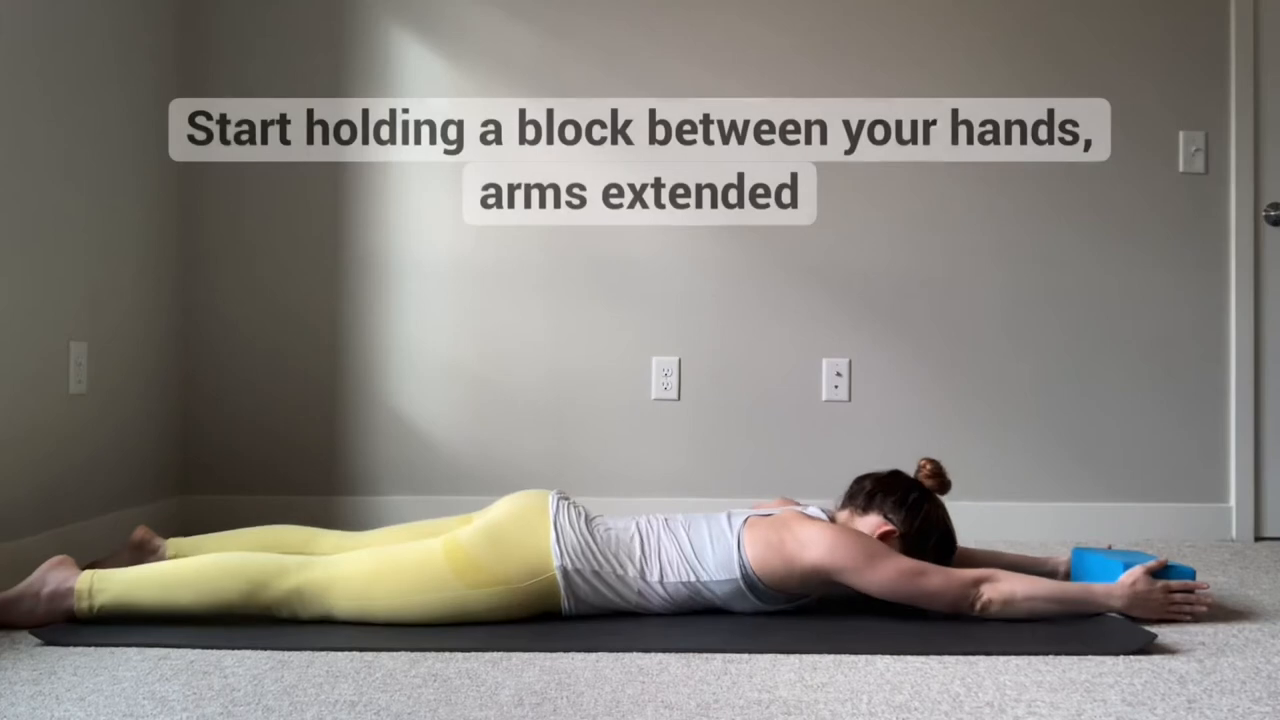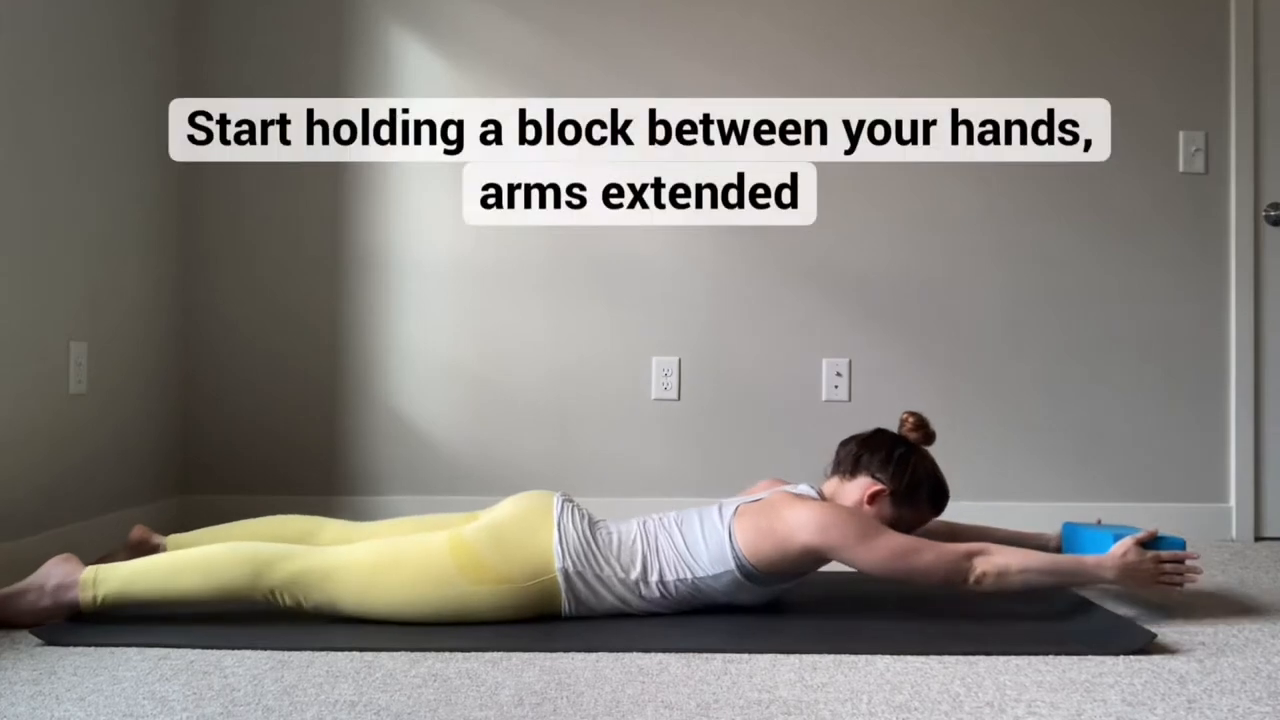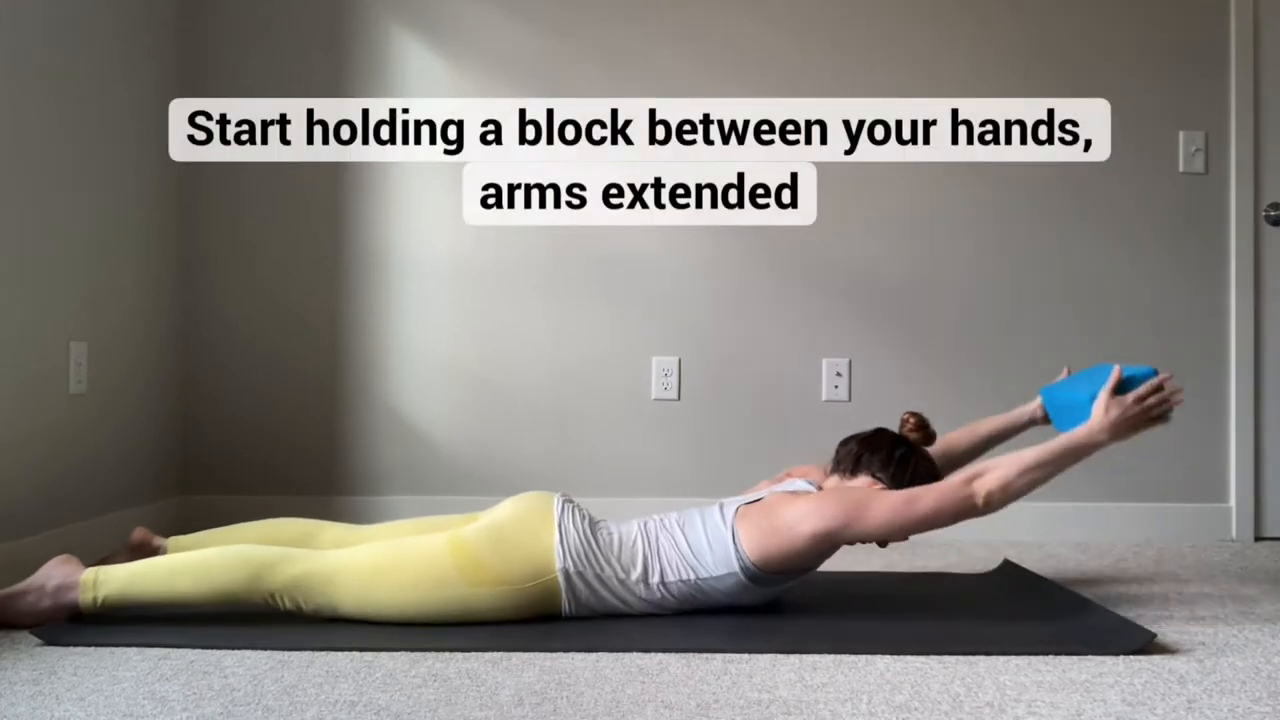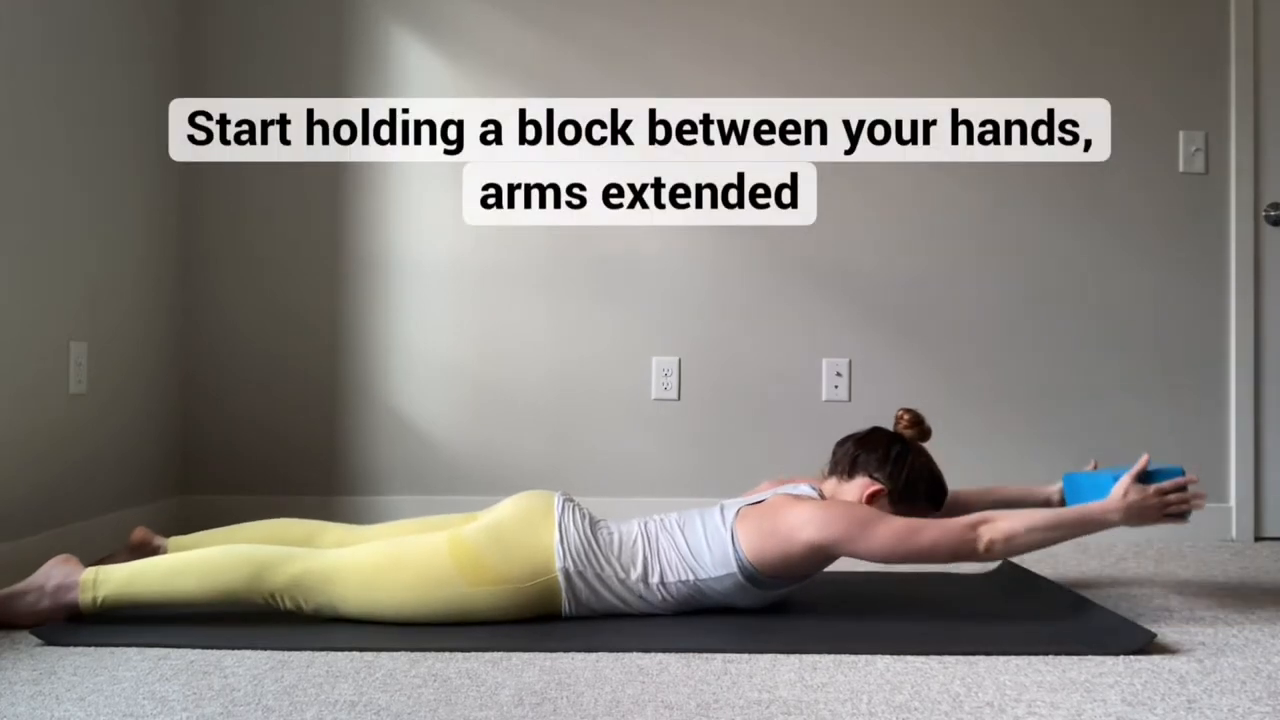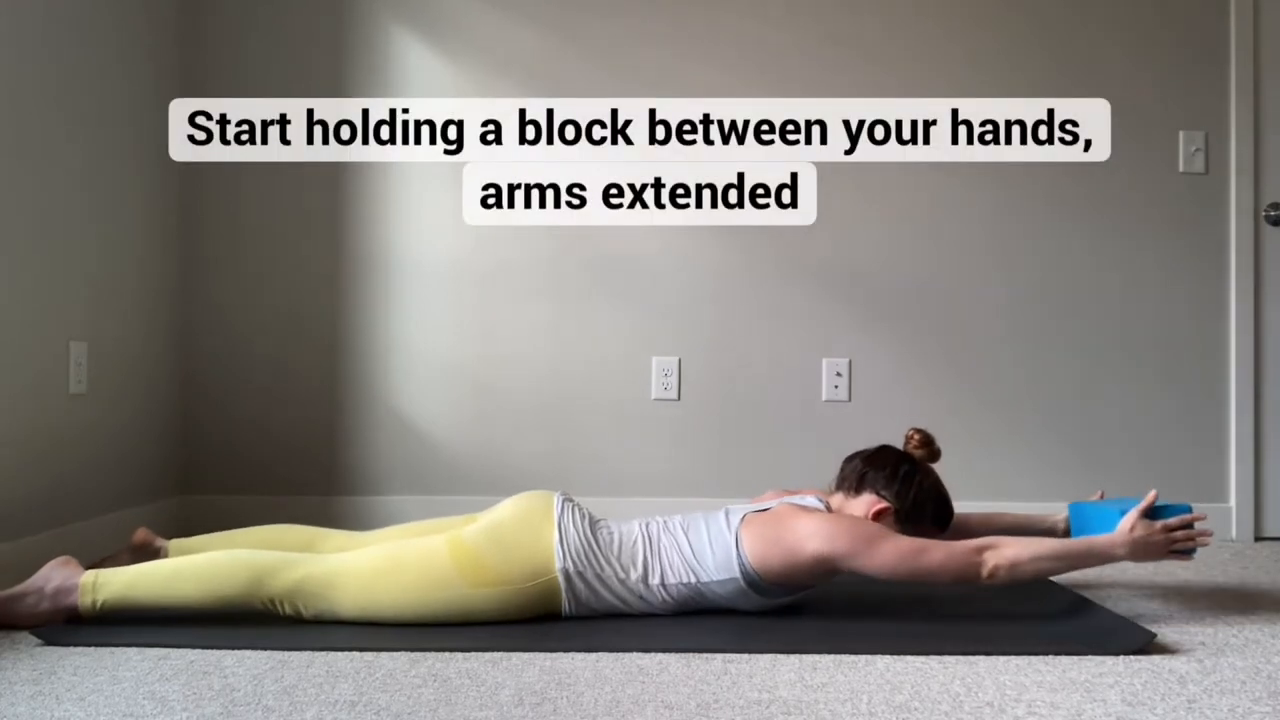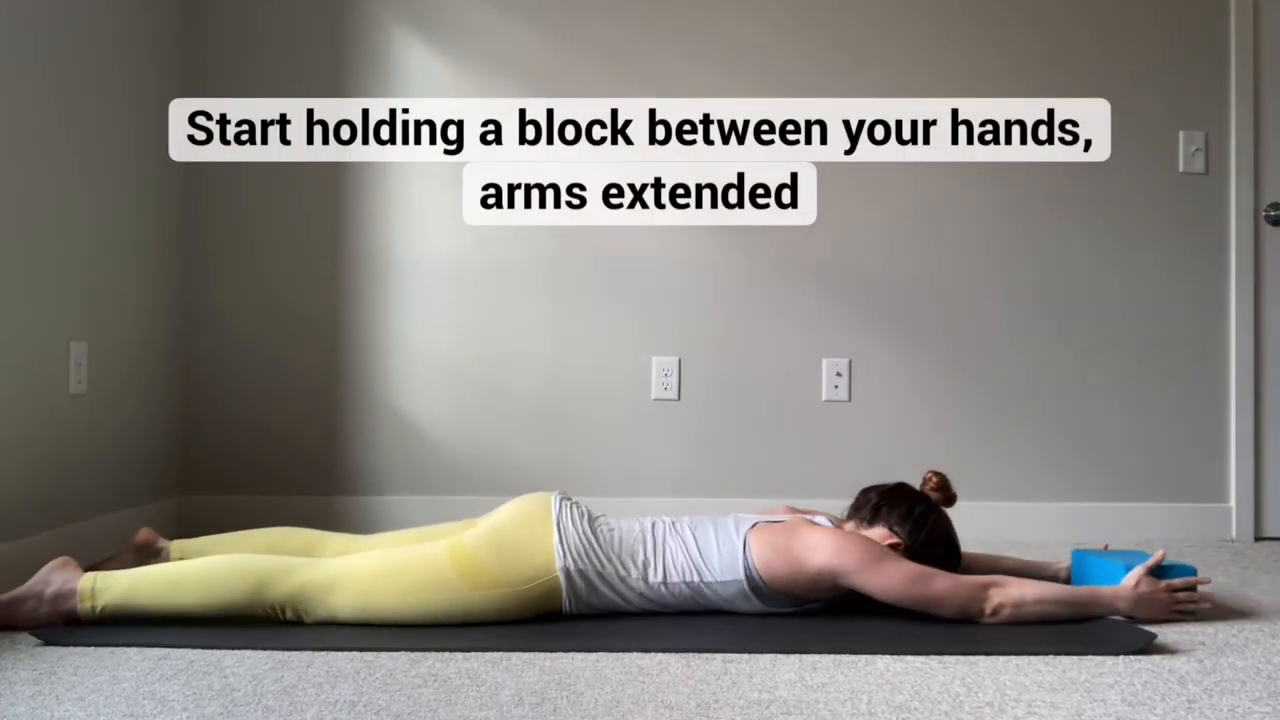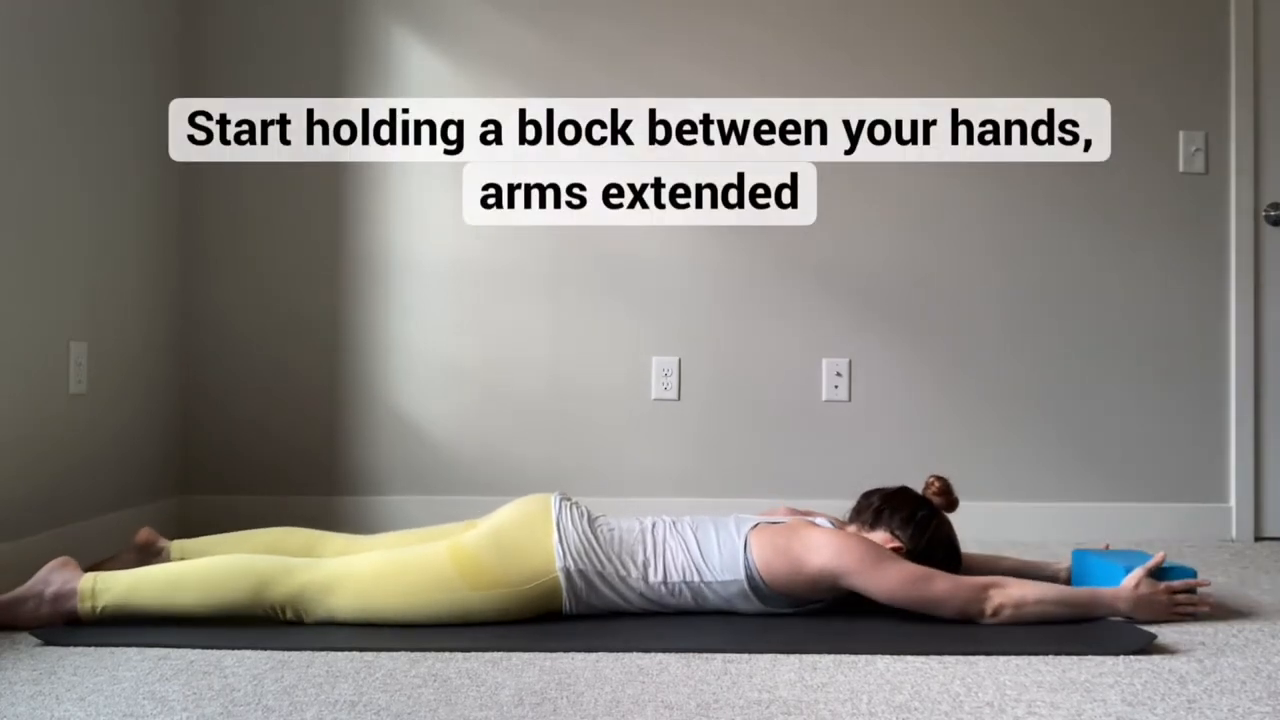
dt=0.5s
person 1, frame 1
left shoulder: (808, 520)
right shoulder: (824, 549)
left elbow: (948, 551)
right elbow: (969, 594)
left wrist: (1068, 558)
right wrist: (1111, 599)
left hip: (539, 528)
right hip: (535, 565)
left knee: (337, 549)
right knee: (311, 588)
left ankle: (165, 550)
person 1, frame 2
left shoulder: (803, 492)
right shoulder: (820, 526)
left elbow: (944, 530)
right elbow: (965, 570)
left wrist: (1063, 535)
right wrist: (1103, 572)
left hip: (541, 526)
right hip: (534, 566)
left knee: (336, 540)
right knee: (304, 582)
left ankle: (158, 547)
person 1, frame 3
left shoulder: (810, 481)
right shoulder: (821, 517)
left elbow: (929, 462)
right elbow: (967, 498)
left wrist: (1039, 410)
right wrist: (1095, 436)
left hip: (540, 530)
right hip: (536, 570)
left knee: (333, 545)
right knee: (308, 584)
left ankle: (157, 549)
person 1, frame 4
left shoulder: (813, 486)
right shoulder: (824, 524)
left elbow: (947, 501)
right elbow: (972, 540)
left wrist: (1059, 488)
right wrist: (1110, 516)
left hip: (544, 527)
right hip: (537, 565)
left knee: (333, 555)
right knee: (306, 584)
left ankle: (157, 550)
person 1, frame 5
left shoulder: (811, 502)
right shoulder: (827, 538)
left elbow: (950, 524)
right elbow: (975, 564)
left wrist: (1066, 519)
right wrist: (1112, 549)
left hip: (541, 528)
right hip: (541, 568)
left knee: (336, 548)
right knee: (307, 589)
left ankle: (162, 551)
person 1, frame 6
left shoulder: (816, 523)
right shoulder: (832, 555)
left elbow: (955, 554)
right elbow: (973, 601)
left wrist: (1077, 563)
right wrist: (1115, 602)
left hip: (547, 531)
right hip: (543, 564)
left knee: (341, 553)
right knee: (311, 592)
left ankle: (165, 553)
person 1, frame 7
left shoulder: (818, 526)
right shoulder: (830, 555)
left elbow: (955, 556)
right elbow: (974, 600)
left wrist: (1076, 564)
right wrist: (1115, 602)
left hip: (548, 531)
right hip: (544, 566)
left knee: (341, 556)
right knee: (311, 592)
left ankle: (161, 554)
